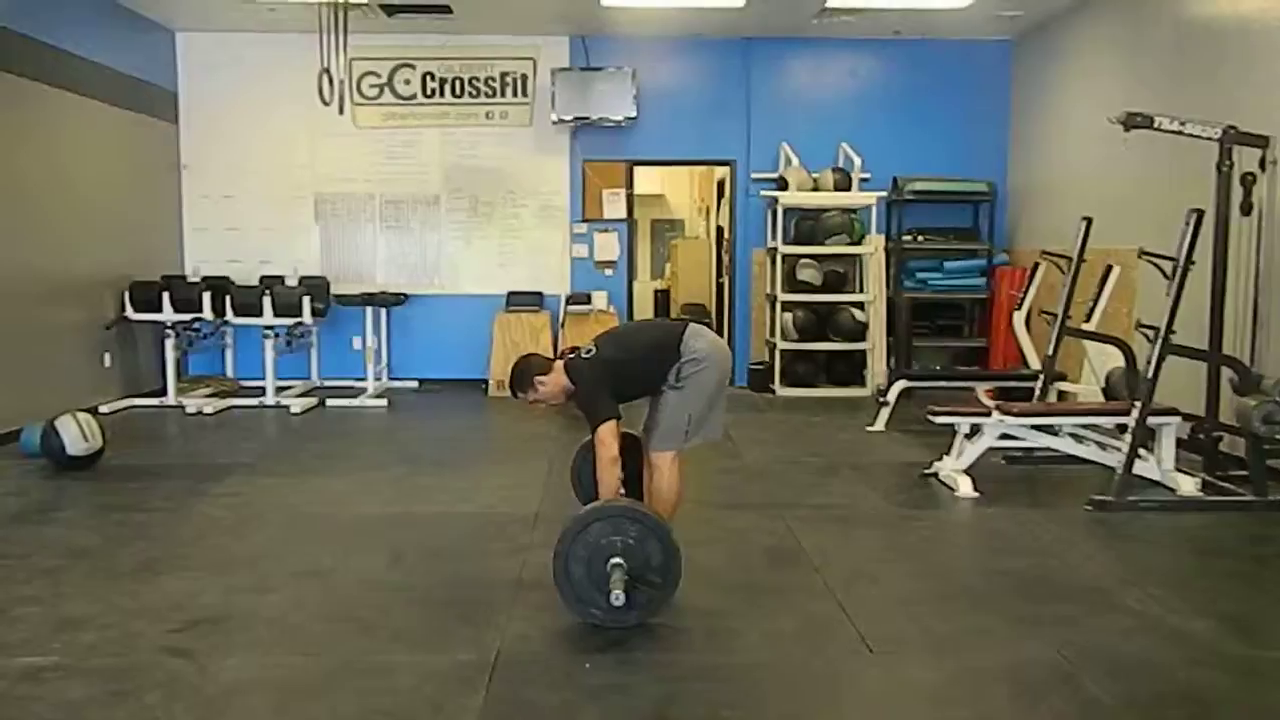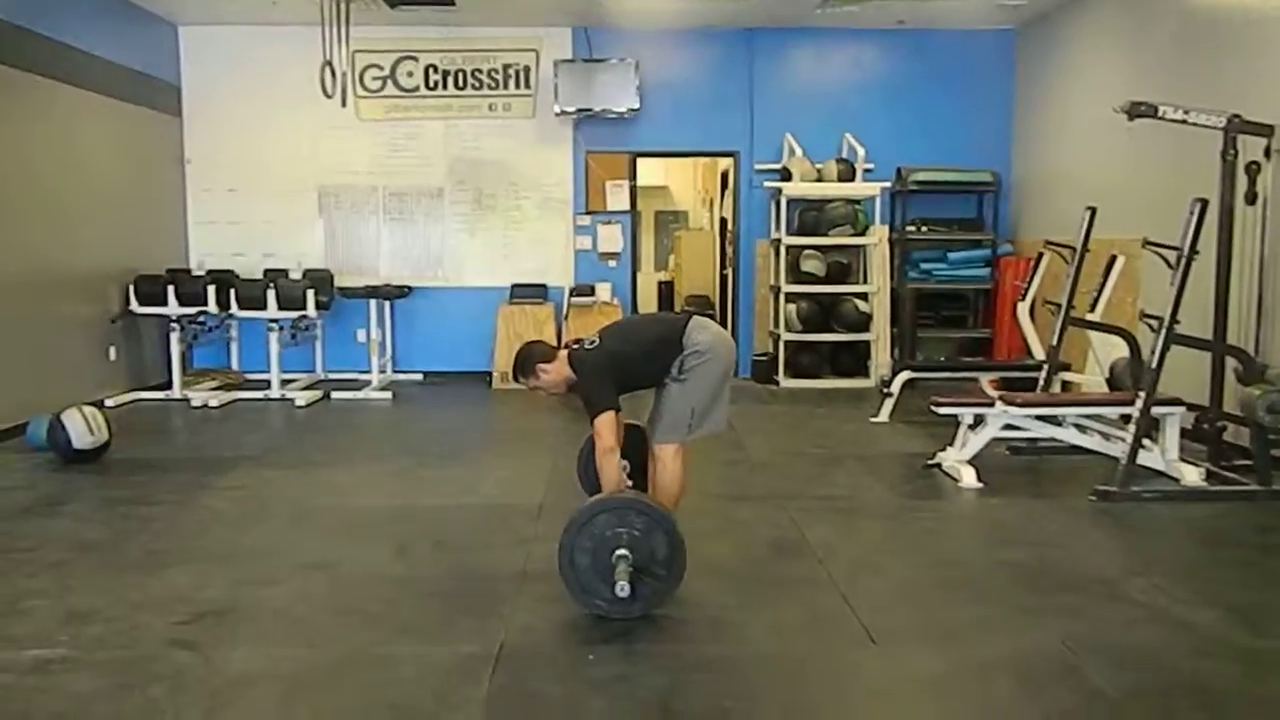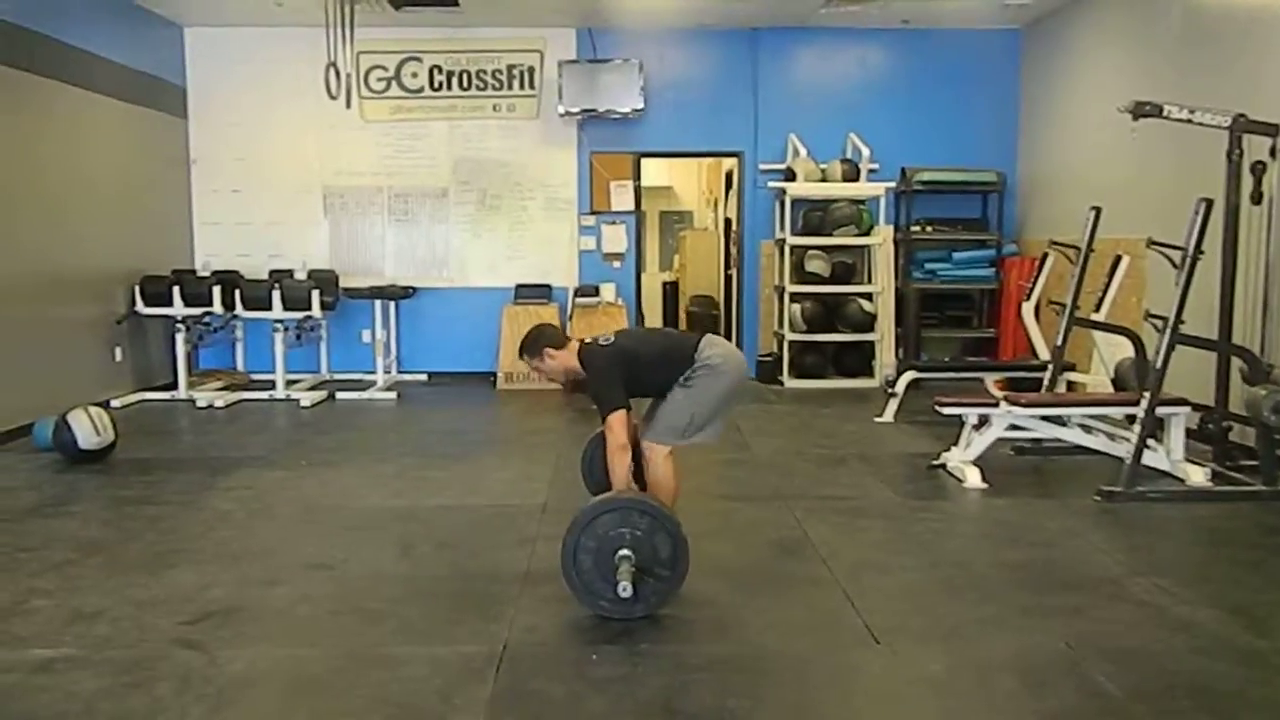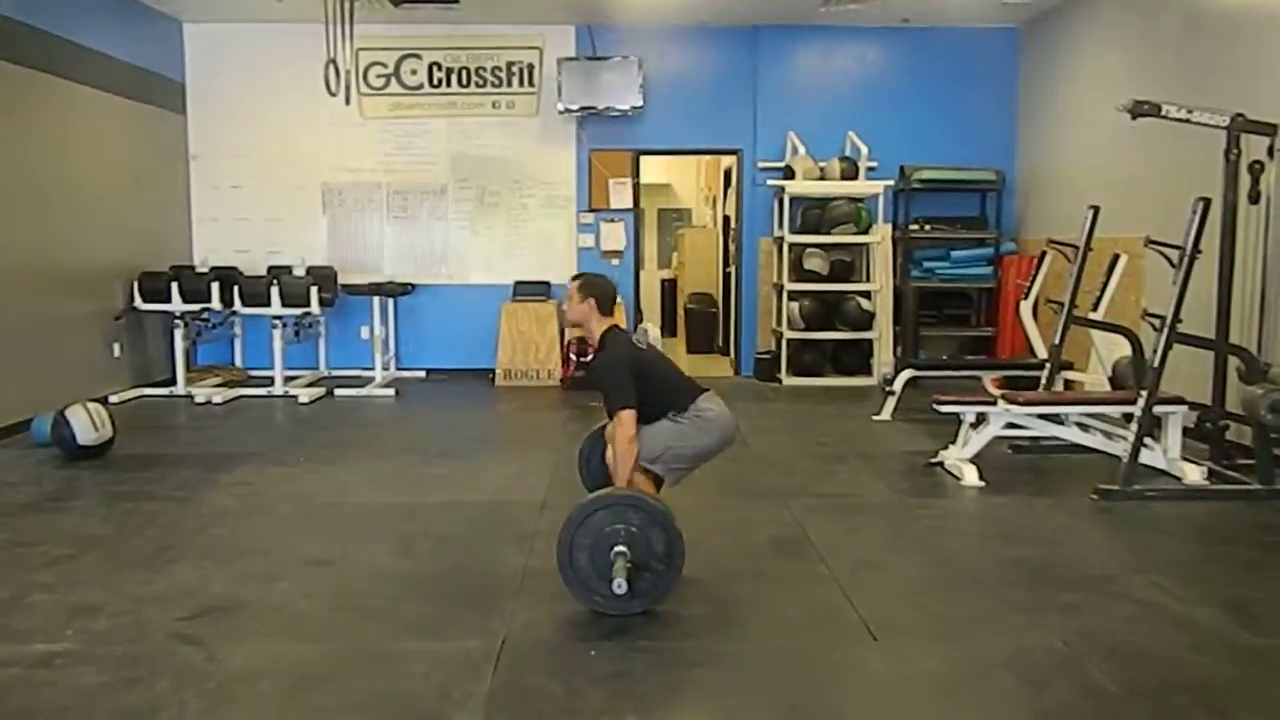
dt=0.4s
person 1, frame 1
left shoulder: (588, 382)
right shoulder: (581, 366)
left elbow: (609, 454)
right elbow: (609, 428)
right wrist: (612, 483)
left hip: (698, 356)
right hip: (697, 347)
left knee: (662, 453)
right knee: (653, 445)
person 1, frame 2
left shoulder: (590, 373)
right shoulder: (586, 358)
left elbow: (606, 445)
right elbow: (611, 417)
right wrist: (616, 473)
left hip: (701, 348)
right hip: (702, 340)
left knee: (666, 445)
right knee: (659, 439)
person 1, frame 3
left shoulder: (599, 369)
right shoulder: (597, 354)
left elbow: (618, 442)
right elbow: (623, 416)
right wrist: (624, 476)
left hip: (715, 363)
right hip: (711, 357)
left knee: (656, 446)
right knee: (653, 438)
person 1, frame 4
left shoulder: (612, 358)
right shoulder: (618, 343)
left elbow: (626, 433)
left hip: (705, 421)
right hip: (703, 412)
left knee: (618, 456)
right knee: (613, 435)
